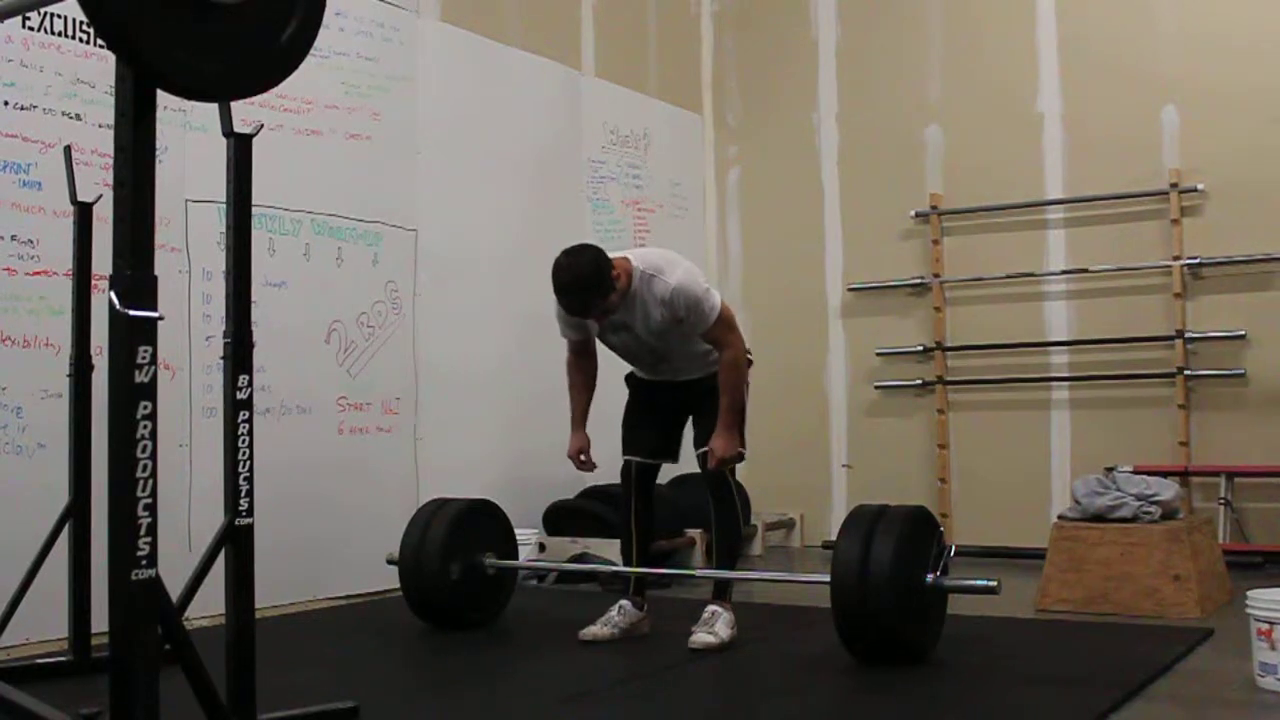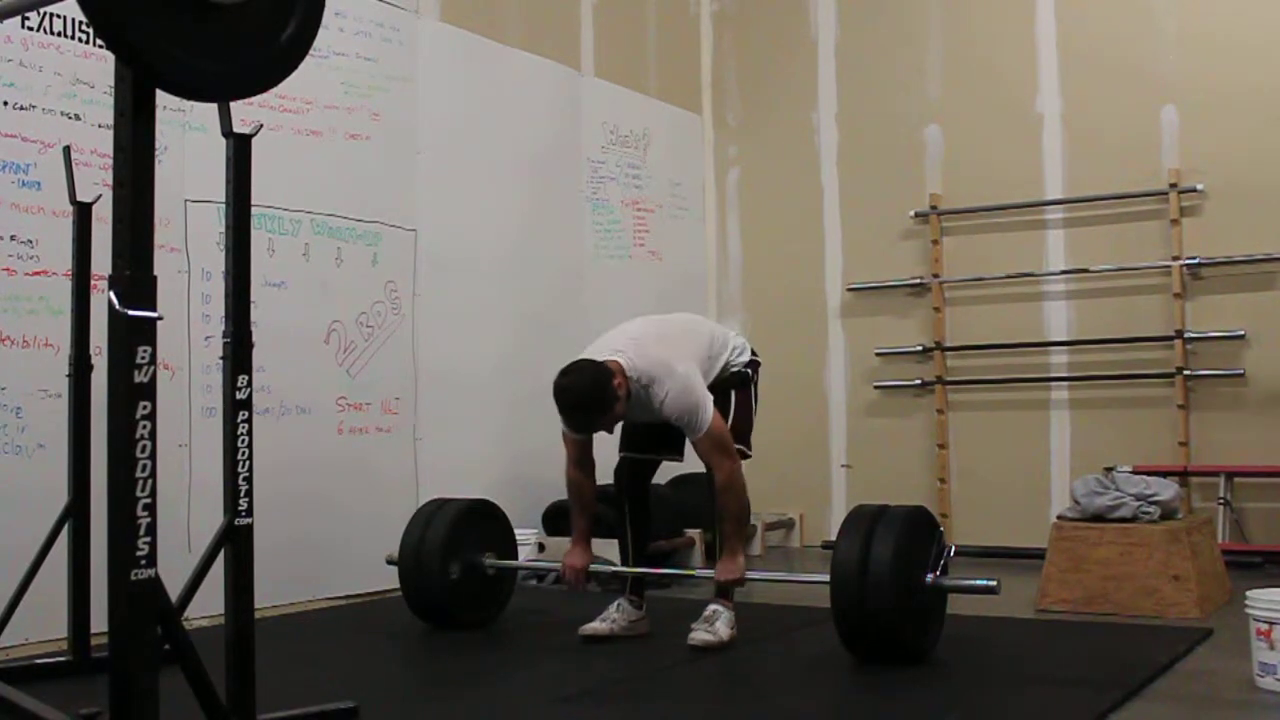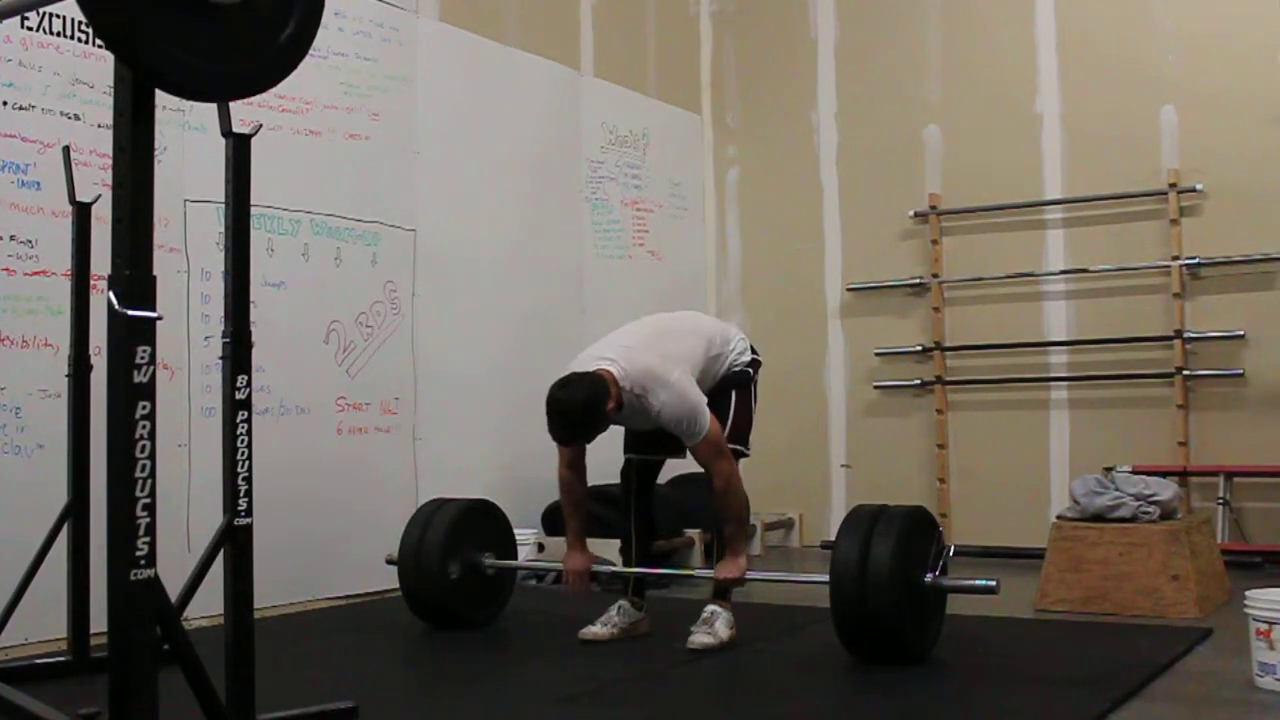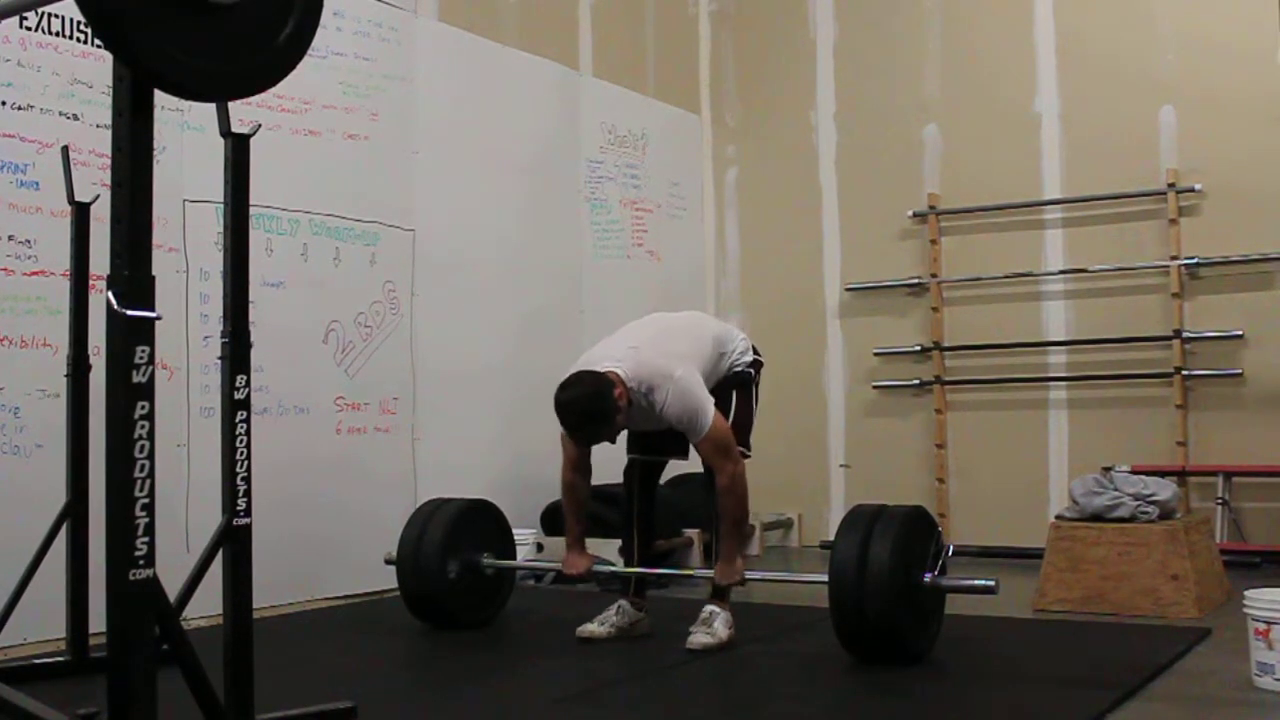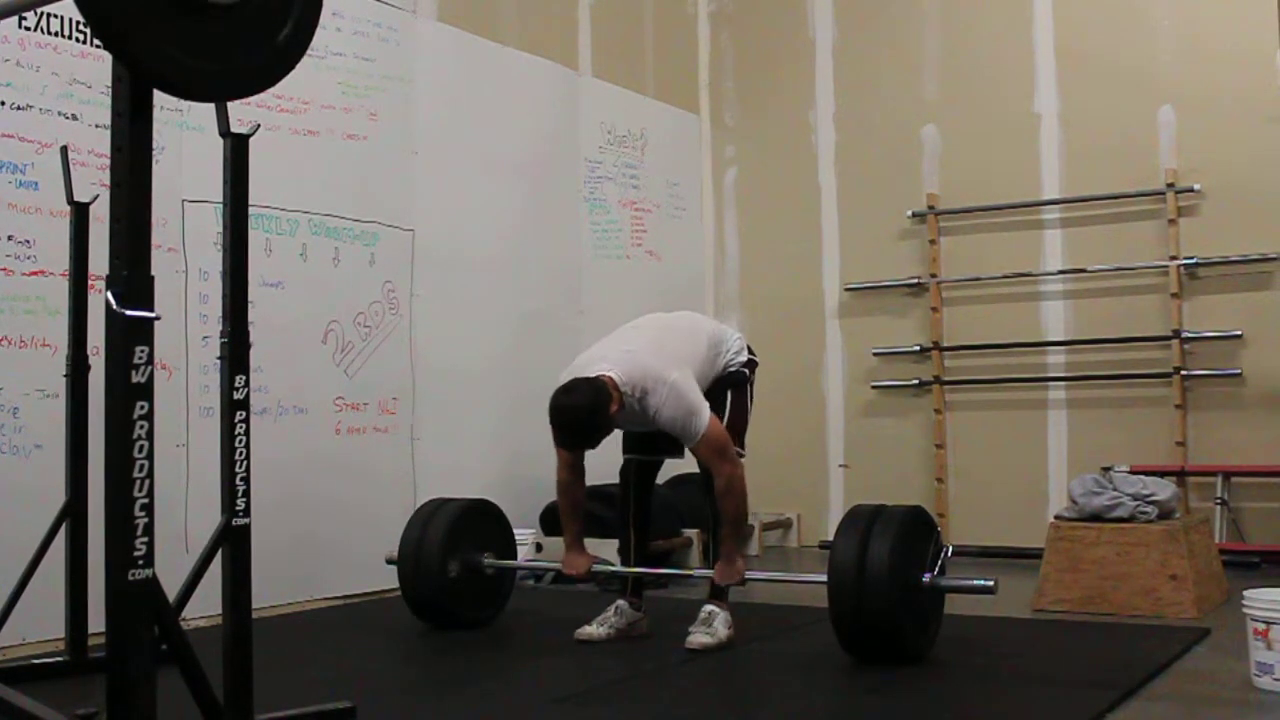
dt=1s
person 1, frame 1
left shoulder: (673, 282)
right shoulder: (572, 303)
left elbow: (732, 345)
right elbow: (580, 357)
left wrist: (727, 431)
right wrist: (577, 428)
left hip: (711, 375)
right hip: (651, 381)
left knee: (716, 476)
right knee: (634, 479)
left ankle: (721, 606)
right ankle: (633, 603)
person 1, frame 2
left shoulder: (672, 385)
right shoulder: (579, 389)
left elbow: (727, 466)
right elbow: (579, 467)
left wrist: (733, 553)
right wrist: (579, 544)
left hip: (727, 369)
right hip: (656, 371)
left knee: (723, 469)
right knee: (628, 476)
left ankle: (721, 606)
right ankle: (631, 603)
person 1, frame 3
left shoulder: (666, 393)
right shoulder: (572, 394)
left elbow: (724, 469)
right elbow: (571, 469)
left wrist: (735, 553)
right wrist: (575, 547)
left hip: (727, 365)
right hip: (663, 355)
left knee: (719, 469)
right knee: (635, 478)
left ankle: (719, 608)
right ankle: (632, 605)
person 1, frame 4
left shoulder: (673, 389)
right shoulder: (579, 395)
left elbow: (729, 469)
right elbow: (575, 471)
left wrist: (730, 557)
right wrist: (575, 548)
left hip: (729, 364)
right hip: (661, 357)
left knee: (717, 472)
right knee: (638, 479)
left ankle: (718, 608)
right ankle: (632, 604)
person 1, frame 5
left shoulder: (666, 393)
right shoulder: (570, 396)
left elbow: (728, 469)
right elbow: (569, 471)
left wrist: (731, 557)
right wrist: (574, 547)
left hip: (725, 363)
right hip: (659, 357)
left knee: (714, 473)
right knee: (634, 478)
left ankle: (717, 607)
right ankle: (630, 605)
